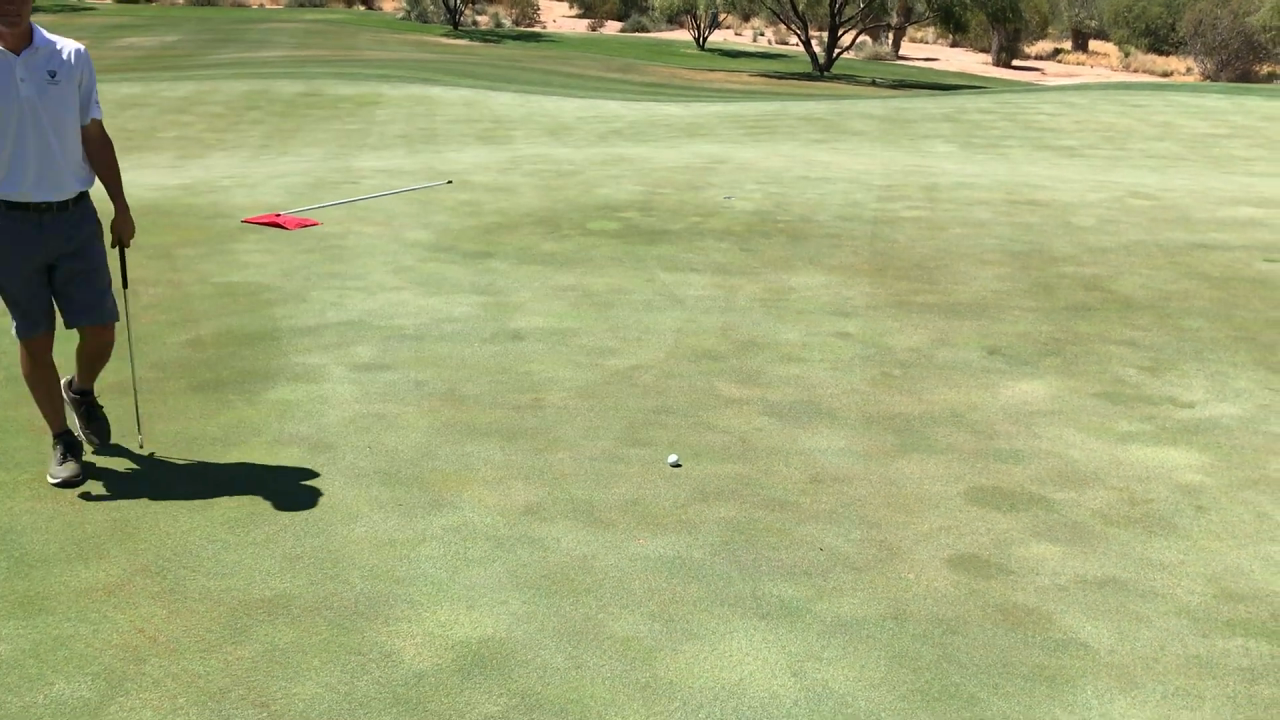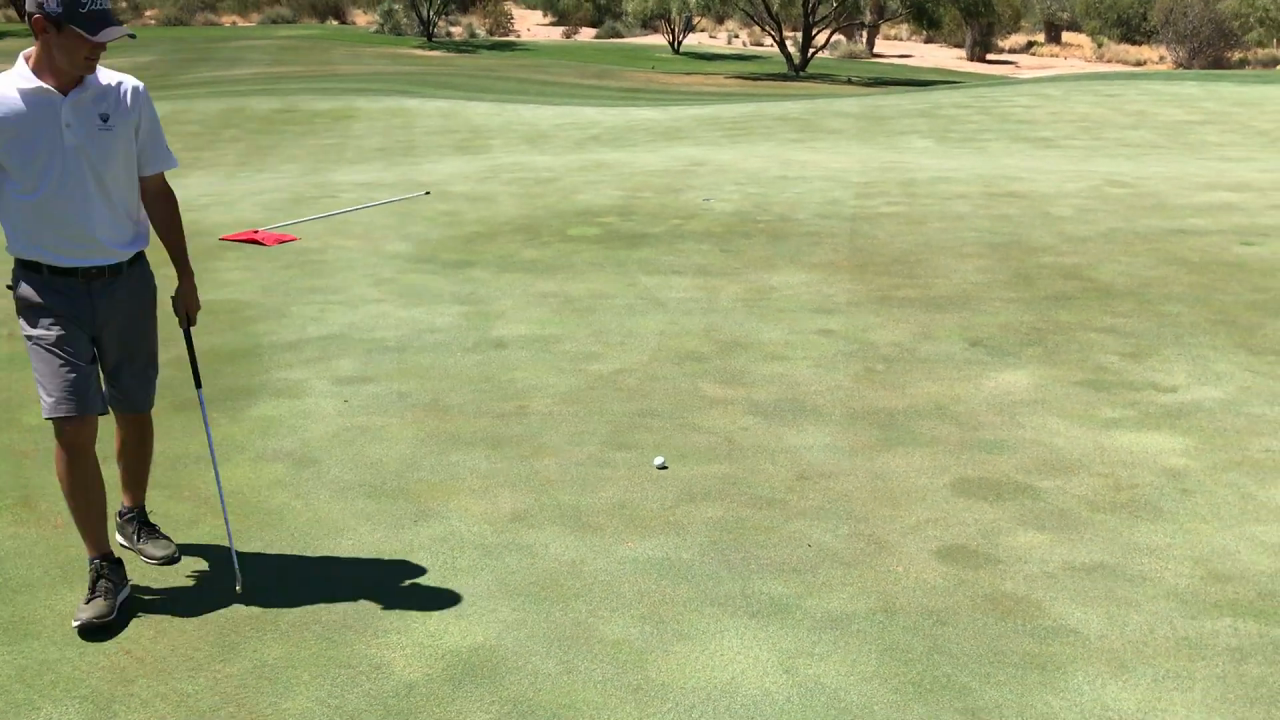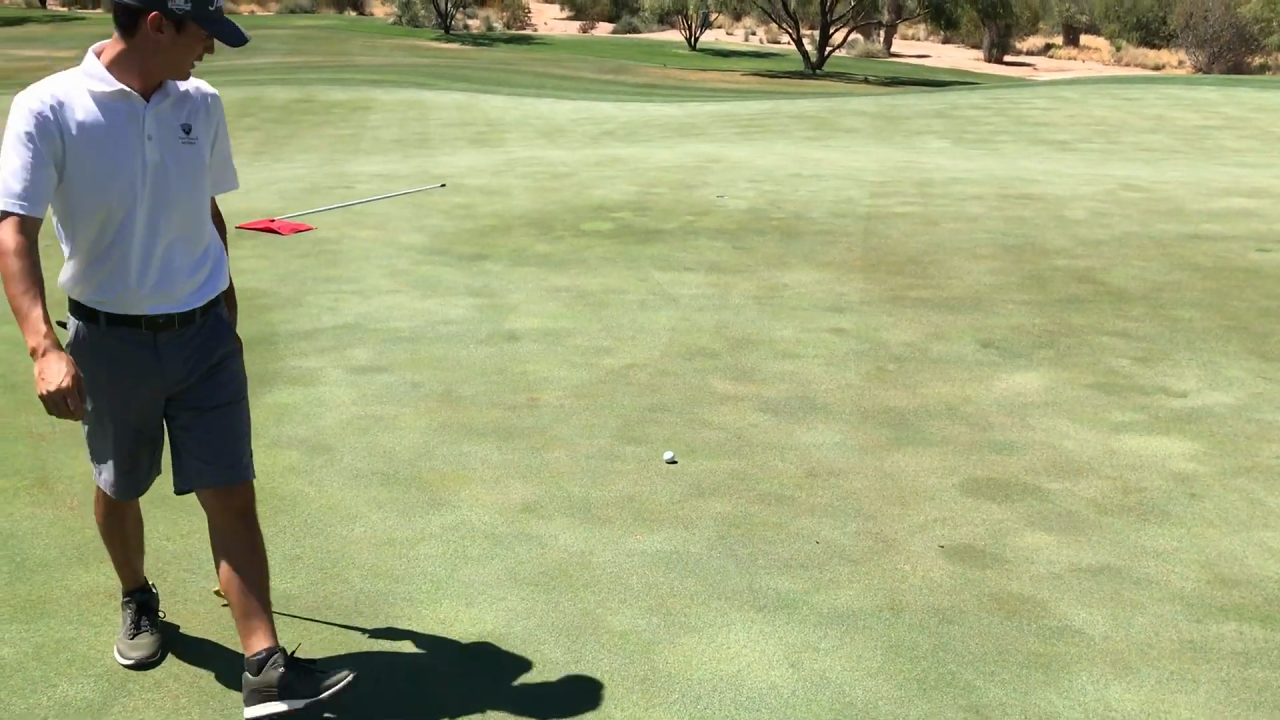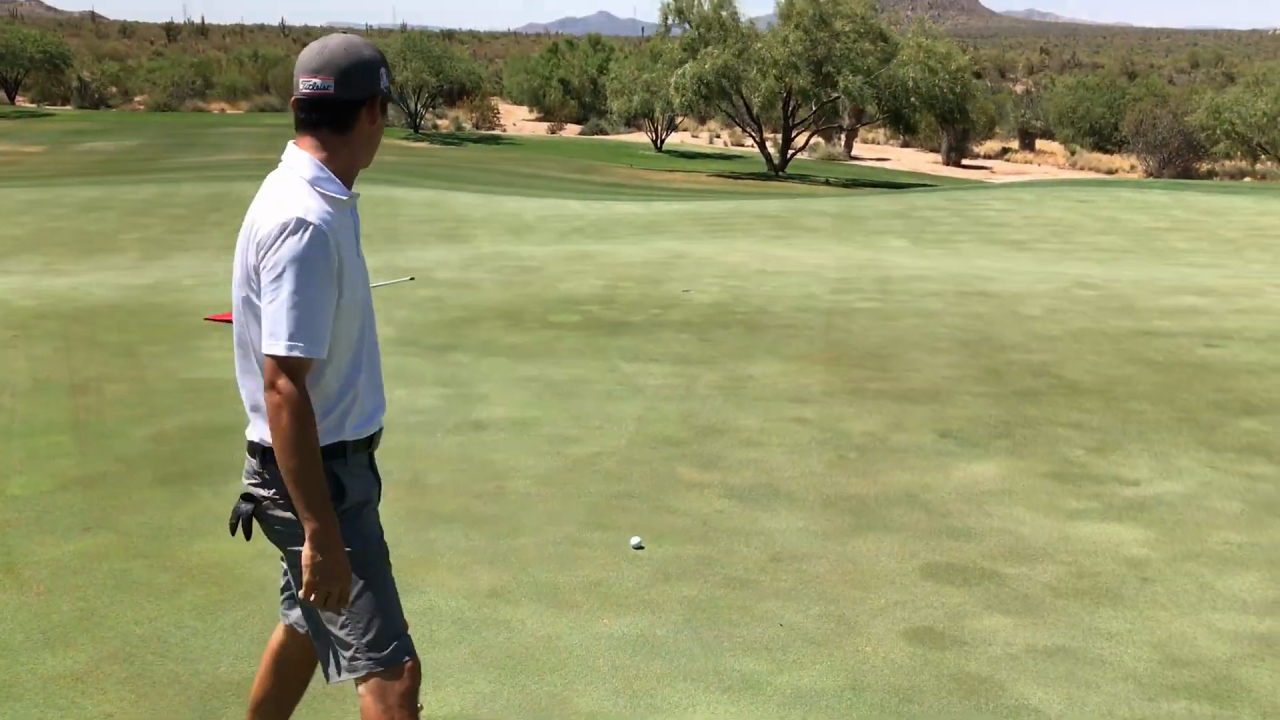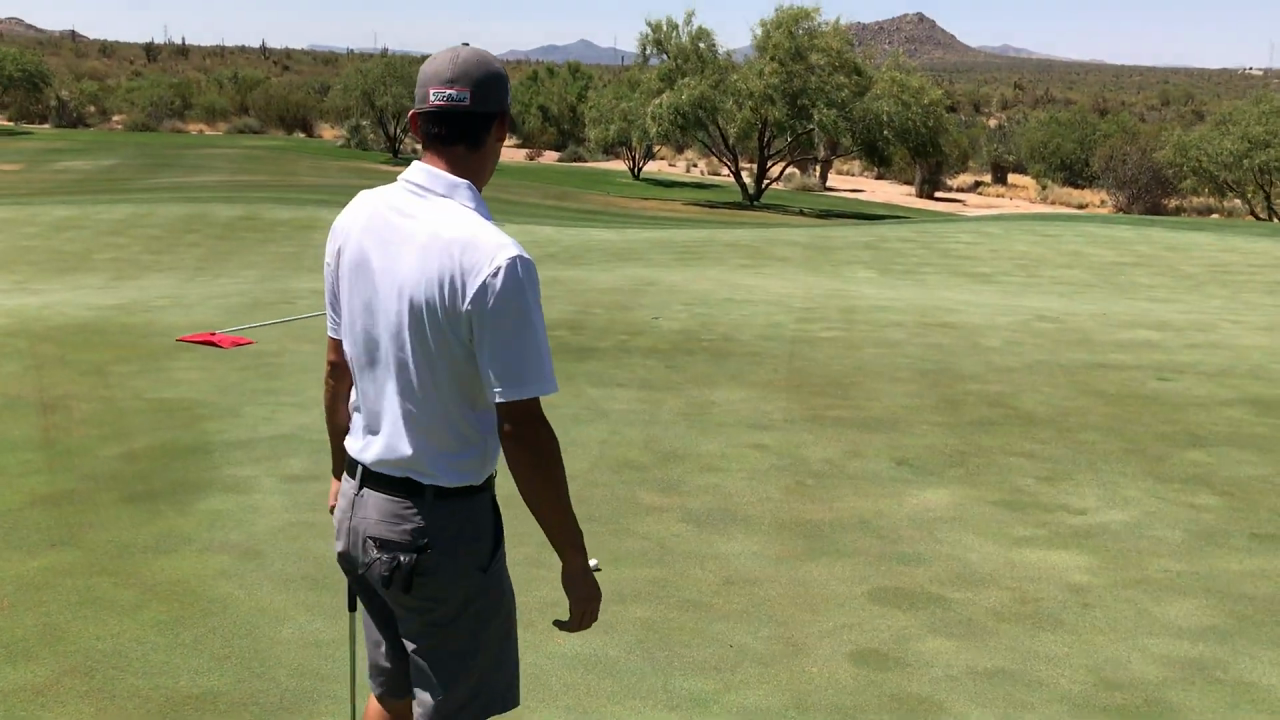
dt=0.7s
person 1, frame 1
left shoulder: (71, 57)
left elbow: (94, 138)
left wrist: (121, 209)
left hip: (74, 217)
left knee: (100, 330)
left ankle: (80, 389)
right ankle: (63, 440)
person 1, frame 2
left shoulder: (127, 95)
left elbow: (155, 190)
left wrist: (185, 277)
left hip: (126, 281)
left knee: (133, 410)
right knee: (72, 429)
left ankle: (133, 515)
right ankle: (102, 570)
person 1, frame 3
left shoulder: (202, 105)
left wrist: (225, 303)
left hip: (204, 334)
right hip: (111, 340)
left knee: (231, 496)
right knee: (119, 492)
right ankle: (137, 599)
person 1, frame 4
left shoulder: (302, 198)
right shoulder: (304, 221)
right elbow: (285, 387)
right wrist: (320, 531)
left hip: (329, 460)
right hip: (314, 476)
left knee: (312, 627)
person 1, frame 5
left shoulder: (356, 219)
right shoulder: (495, 258)
left elbow: (337, 368)
right elbow: (521, 432)
right wrist: (575, 562)
left hip: (363, 505)
right hip: (445, 525)
